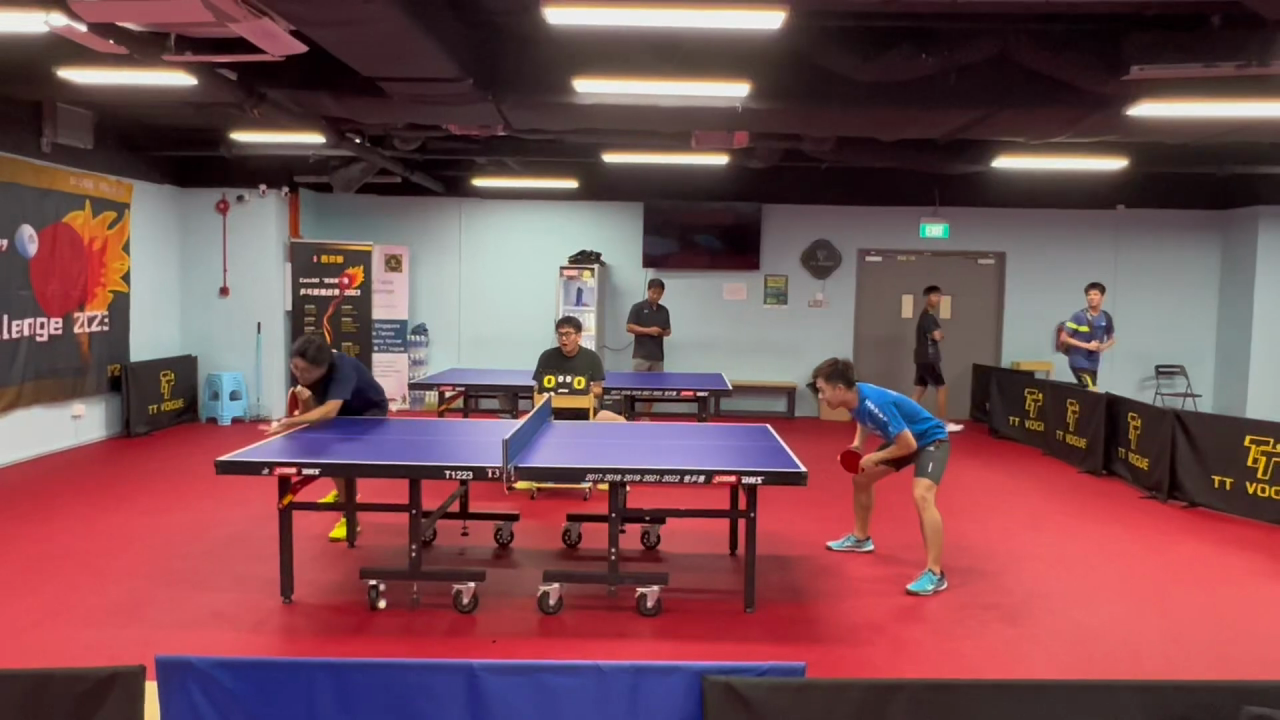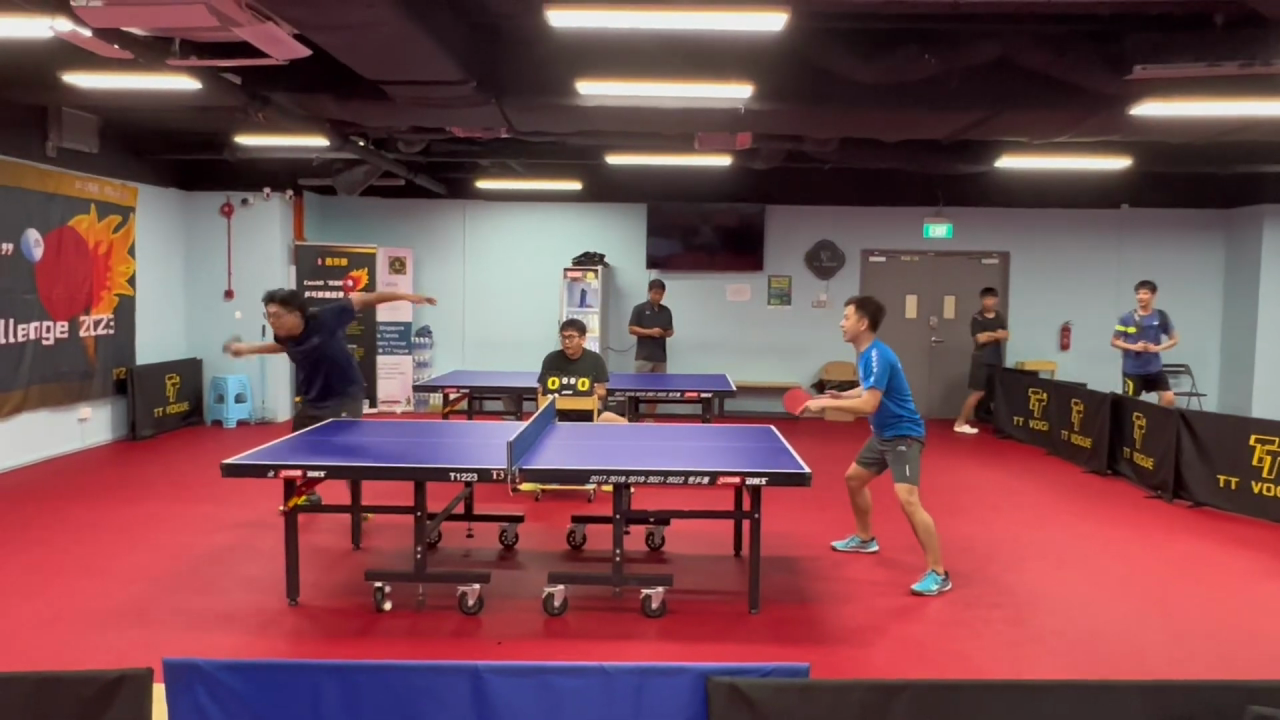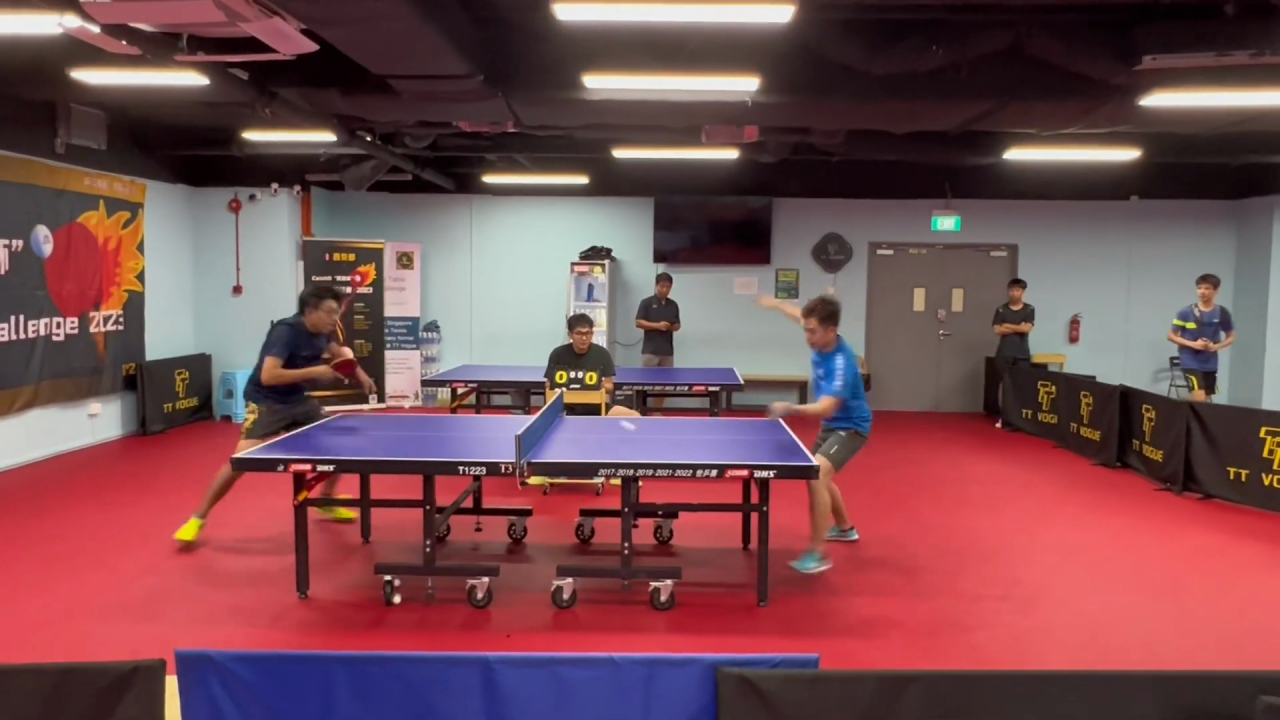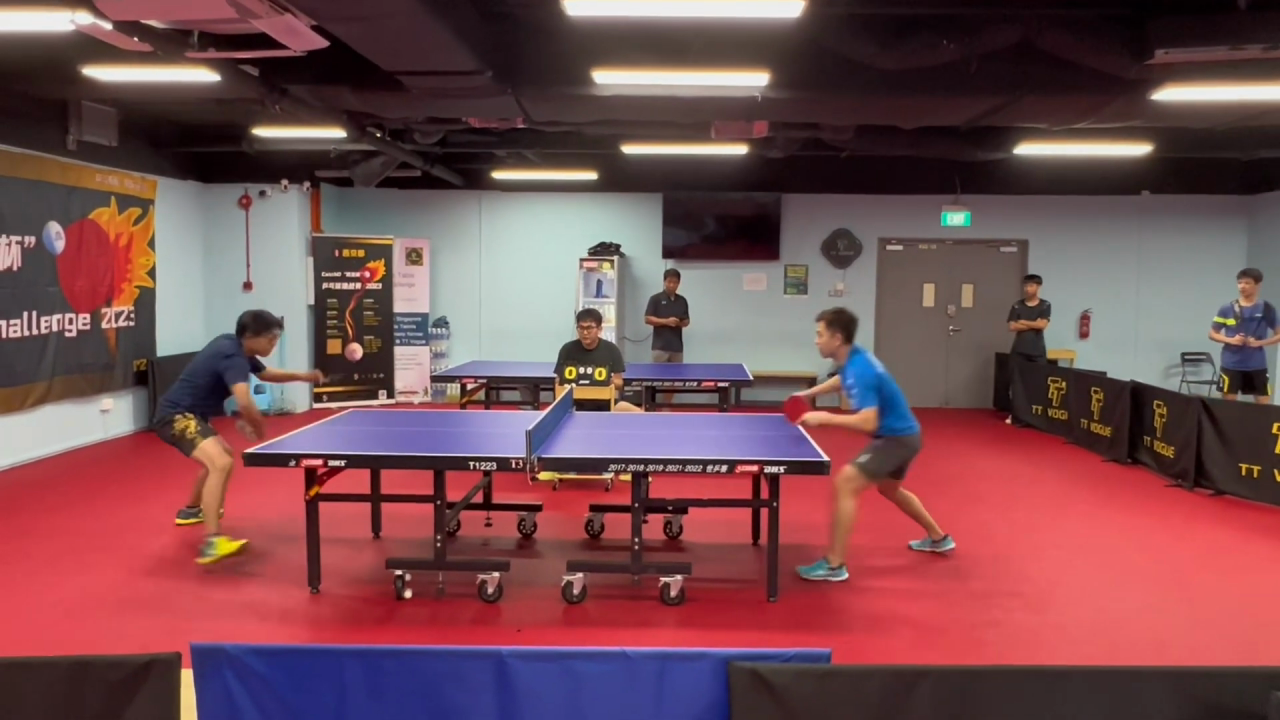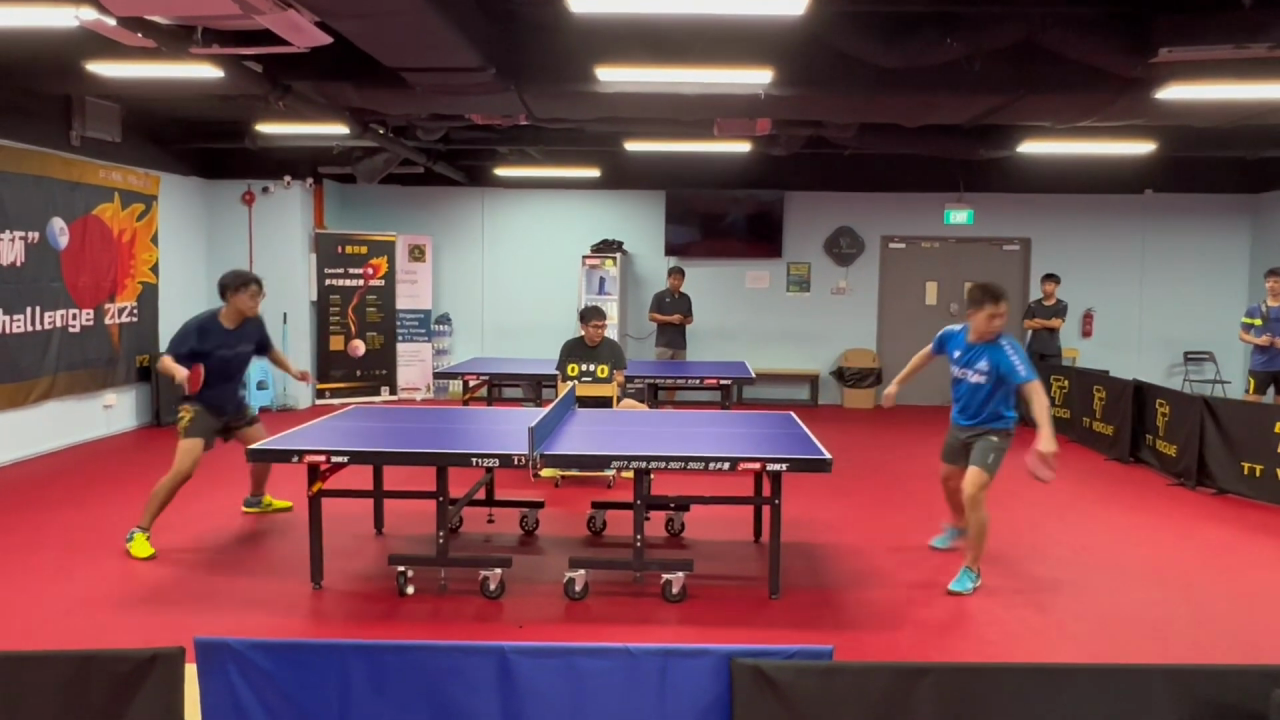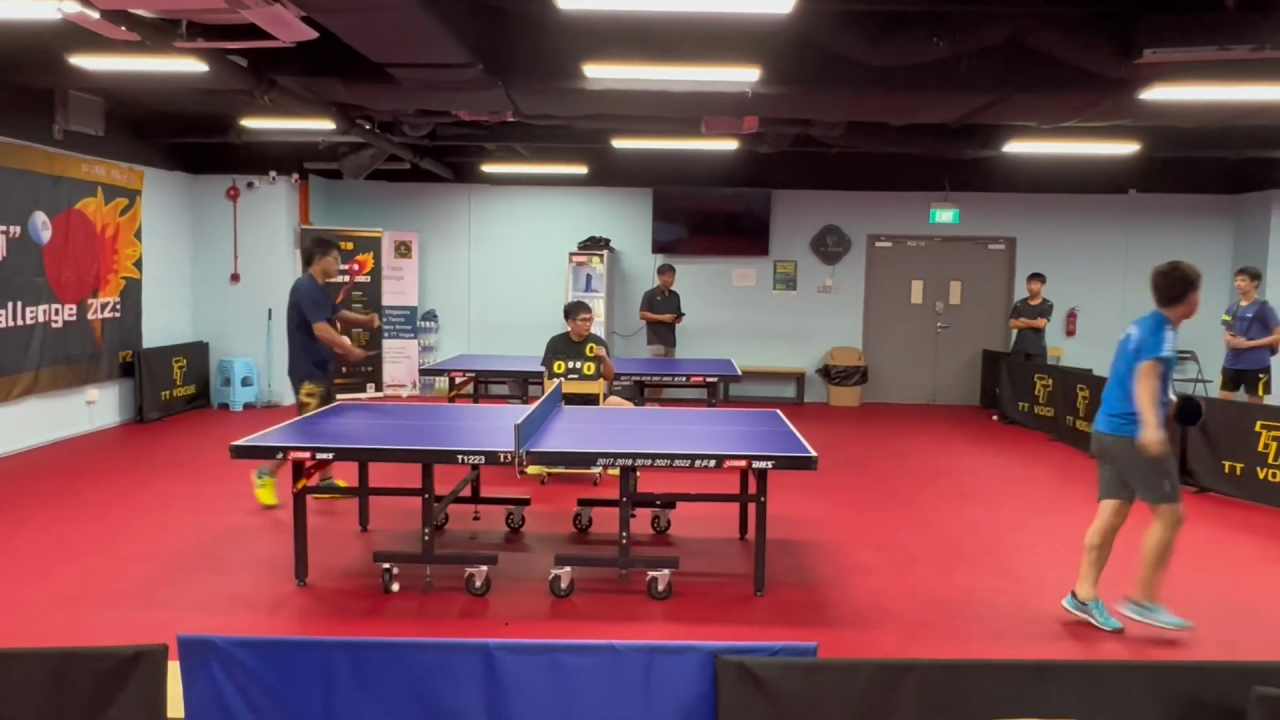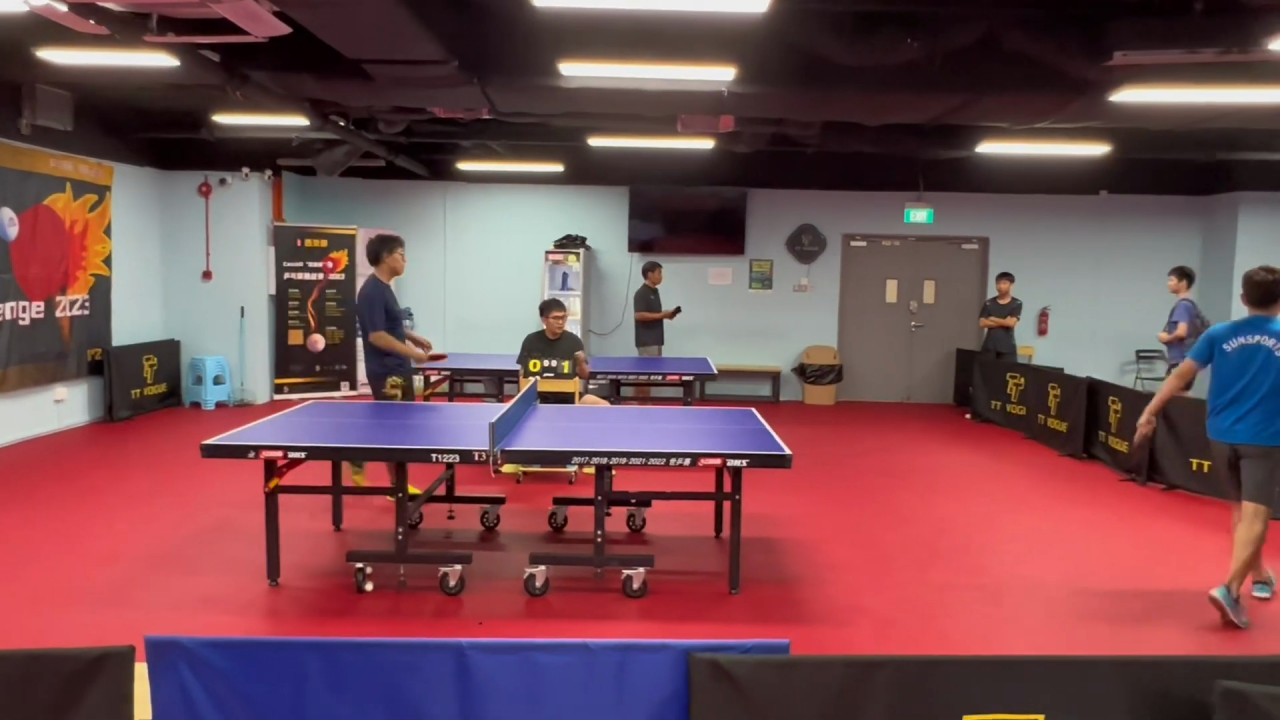
dt=0.7s
person 1, frame 1
left shoulder: (876, 405)
right shoulder: (854, 396)
left elbow: (908, 445)
right elbow: (864, 421)
left wrist: (872, 458)
right wrist: (857, 444)
left hip: (930, 440)
right hip: (904, 439)
left knee: (922, 496)
right knee: (861, 477)
left ankle: (935, 574)
right ankle: (860, 538)
person 1, frame 2
left shoulder: (878, 357)
right shoulder: (864, 353)
left elbow: (868, 405)
left wrist: (825, 404)
right wrist: (839, 395)
left hip: (904, 436)
right hip: (882, 434)
left knee: (908, 500)
right knee: (853, 479)
left ankle: (938, 573)
right ankle: (865, 538)
person 1, frame 3
left shoulder: (842, 362)
right shoulder: (823, 341)
left elbow: (826, 409)
right elbow: (803, 315)
left wrist: (791, 409)
right wrist: (776, 305)
left hip: (850, 429)
right hip: (832, 426)
left knee: (817, 476)
right knee: (825, 477)
left ankle: (817, 554)
right ankle: (844, 528)
person 1, frame 4
left shoulder: (859, 371)
right shoulder: (854, 357)
left elbow: (868, 423)
right elbow: (841, 380)
left wrist: (823, 417)
right wrist: (808, 393)
left hip: (896, 438)
right hip: (905, 434)
left knee: (844, 484)
right knee: (888, 488)
left ankle: (834, 564)
right ankle: (938, 537)
person 1, frame 5
left shoulder: (1007, 352)
right shoulder: (951, 336)
left elbow: (1035, 393)
right elbow: (926, 356)
left wrist: (1045, 436)
right wrist: (897, 383)
left hip: (992, 431)
right hip: (960, 424)
left knee: (971, 492)
right knee: (949, 479)
left ankle: (971, 569)
right ankle: (958, 528)
person 1, frame 6
left shoulder: (1143, 327)
right shoulder: (1160, 332)
right elbow: (1146, 376)
left wrist: (1164, 398)
right wrist: (1152, 425)
left hip: (1111, 431)
right hip: (1129, 435)
left knee: (1112, 513)
right knee: (1170, 515)
left ankle: (1086, 596)
right ankle: (1142, 599)
person 1, frame 7
left shoulder: (1219, 335)
left elbow: (1180, 375)
left wrist: (1150, 413)
left hip: (1223, 436)
left knee: (1243, 510)
right ankle: (1227, 588)
person 2, frame 1
left shoulder: (342, 370)
right shoulder: (304, 374)
left elbow: (330, 410)
right elbow: (310, 411)
left wrist: (289, 422)
right wrist: (304, 400)
left hip: (369, 411)
right hip: (343, 411)
right ankle: (342, 494)
person 2, frame 2
left shoulder: (325, 319)
right shoulder: (283, 333)
left elbow: (363, 299)
left wrist: (406, 296)
right wrist: (248, 349)
left hip: (345, 396)
right hip: (312, 399)
right ankle: (309, 495)
person 2, frame 3
left shoulder: (322, 331)
right shoulder: (286, 331)
left elbow: (333, 350)
right elbow: (268, 376)
left wrist: (358, 373)
right wrist: (313, 372)
left hip: (298, 400)
right hip: (266, 402)
left ankle: (327, 503)
right ankle: (198, 518)
person 2, frame 4
left shoulder: (235, 347)
right shoulder: (235, 358)
left elbow: (265, 373)
right elbow: (244, 402)
left wrist: (302, 377)
right wrist: (260, 428)
left hip: (185, 414)
right hip: (176, 416)
left knee: (224, 454)
right knee: (221, 464)
left ankle: (190, 509)
right ankle: (212, 544)
person 2, frame 5
left shoulder: (254, 324)
right shoulder: (199, 327)
left elbow: (269, 351)
right elbow: (164, 361)
left wrist: (292, 371)
right wrist: (179, 372)
left hip: (232, 403)
right hip: (200, 406)
right knee: (183, 470)
left ankle: (256, 500)
right ankle: (140, 532)
person 2, frame 6
left shoulder: (319, 288)
right shoulder: (307, 288)
left elbow: (336, 315)
right elbow: (322, 330)
left wrist: (365, 320)
right wrist: (351, 351)
left hip: (321, 368)
right hip: (309, 371)
left ankle: (326, 480)
right ankle: (266, 475)
person 2, frame 7
left shoulder: (384, 287)
right shoulder: (373, 291)
right elbow: (376, 336)
left wrist: (415, 340)
right wrist: (411, 351)
left hip: (398, 368)
right hip: (386, 371)
left ankle: (360, 461)
